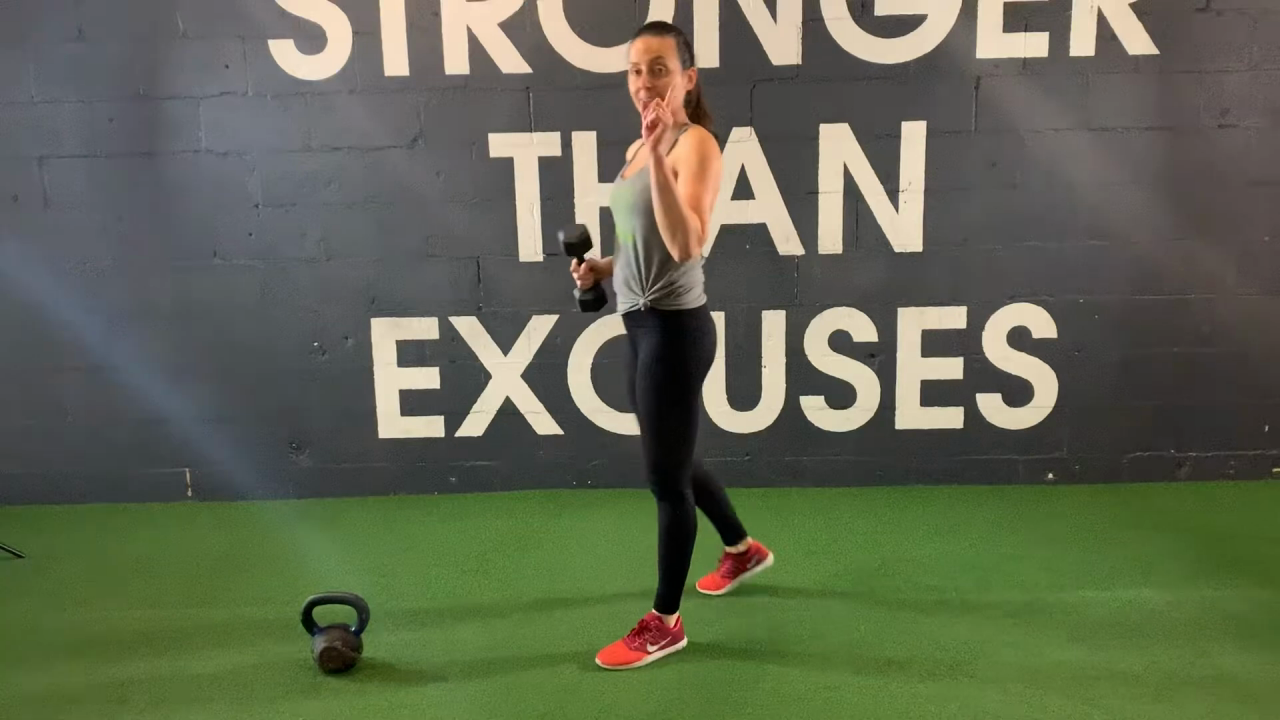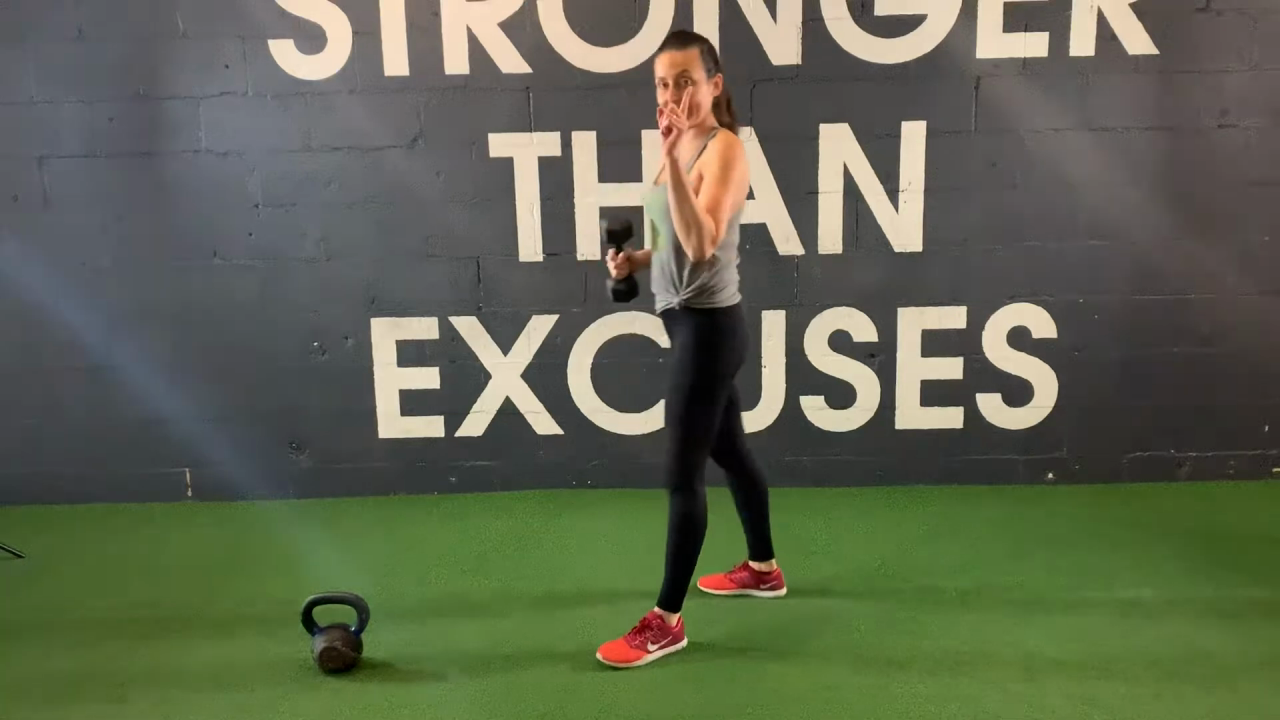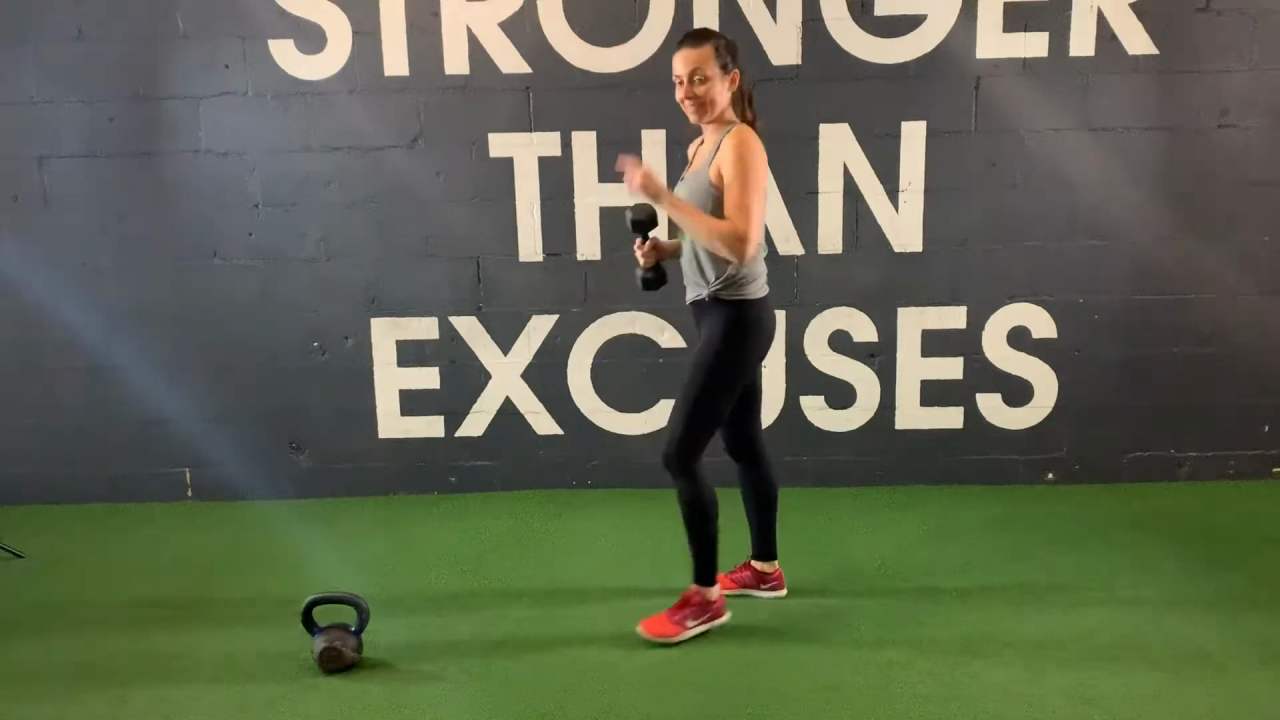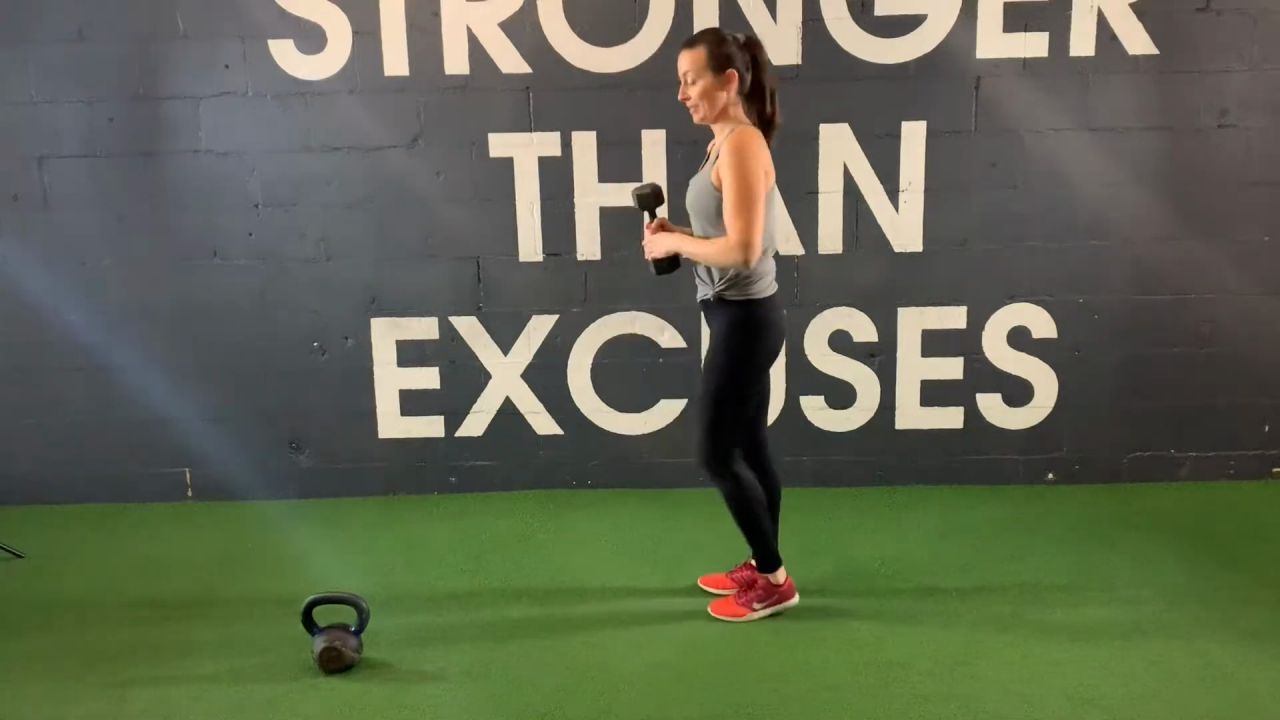
dt=0.2s
person 1, frame 1
left shoulder: (696, 145)
right shoulder: (640, 147)
left elbow: (685, 246)
left wrist: (657, 158)
right wrist: (604, 267)
left hip: (675, 329)
right hip: (641, 325)
left knee: (666, 476)
right knee: (667, 462)
left ankle: (664, 621)
right ankle: (742, 547)
person 1, frame 2
left shoulder: (725, 148)
right shoulder: (680, 149)
left elbow: (703, 246)
left wrist: (671, 161)
right wrist: (639, 258)
left hip: (709, 327)
right hip: (689, 322)
left knee: (682, 474)
right knee: (728, 450)
left ankle: (666, 619)
right ankle: (763, 567)
person 1, frame 3
left shoulder: (740, 143)
right shoulder: (704, 146)
left elbow: (741, 243)
left wrist: (664, 197)
right wrist: (666, 247)
left hip: (736, 317)
right hip: (721, 315)
left knee: (680, 455)
right knee: (743, 445)
left ankle: (703, 595)
right ankle: (764, 567)
person 1, frame 4
left shoulder: (744, 145)
right shoulder: (723, 143)
left elbow: (743, 250)
left wrist: (676, 243)
right wrist: (676, 236)
left hip: (744, 318)
right hip: (738, 315)
left knee: (718, 456)
right knee: (747, 447)
left ankle: (773, 579)
right ankle: (765, 567)
